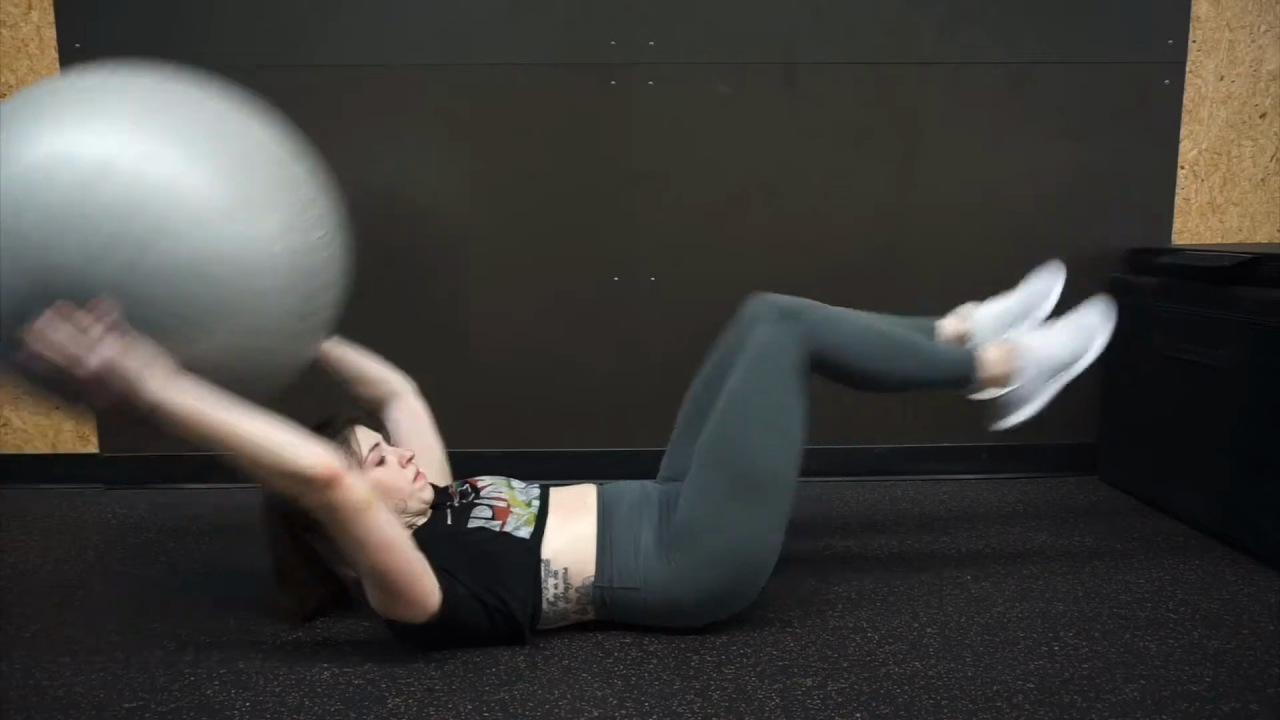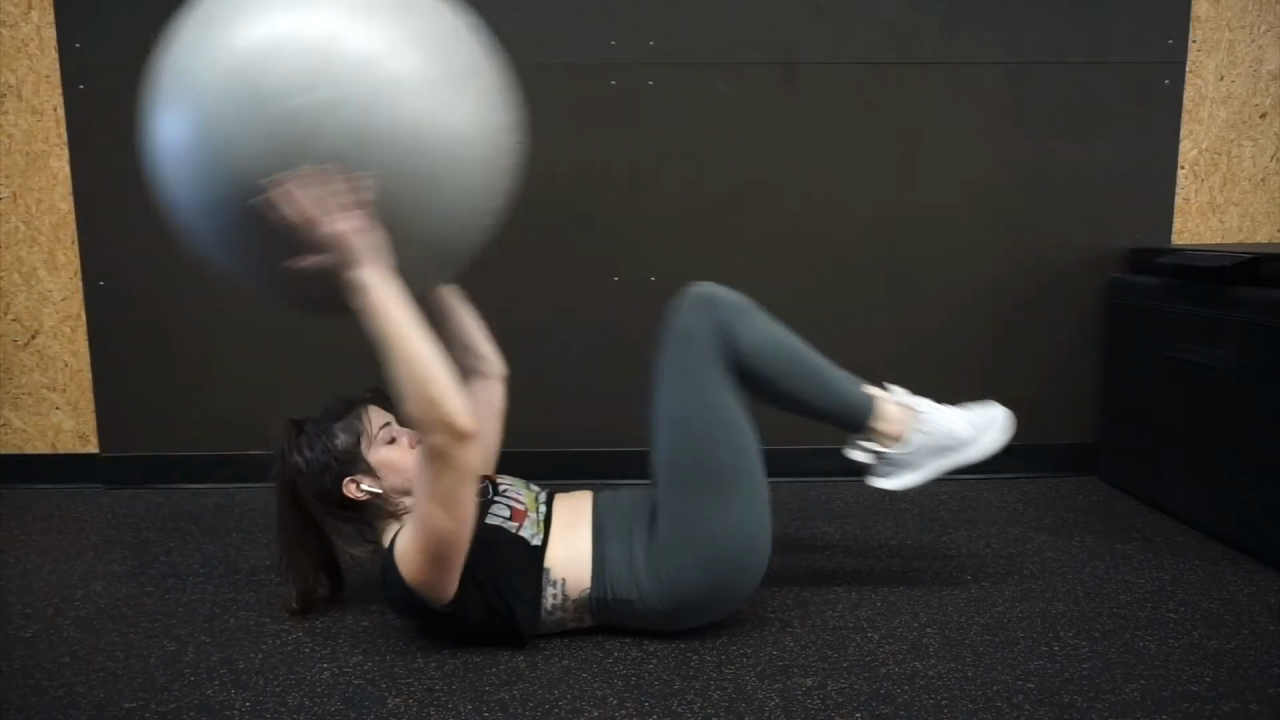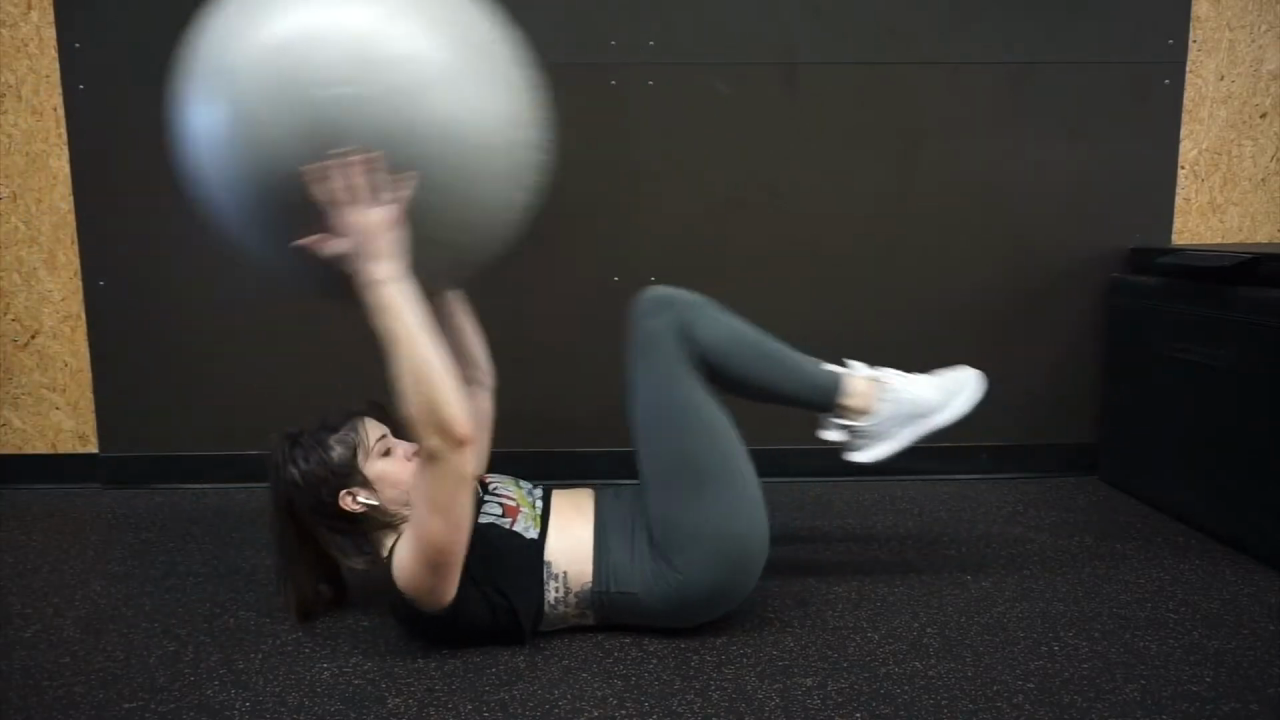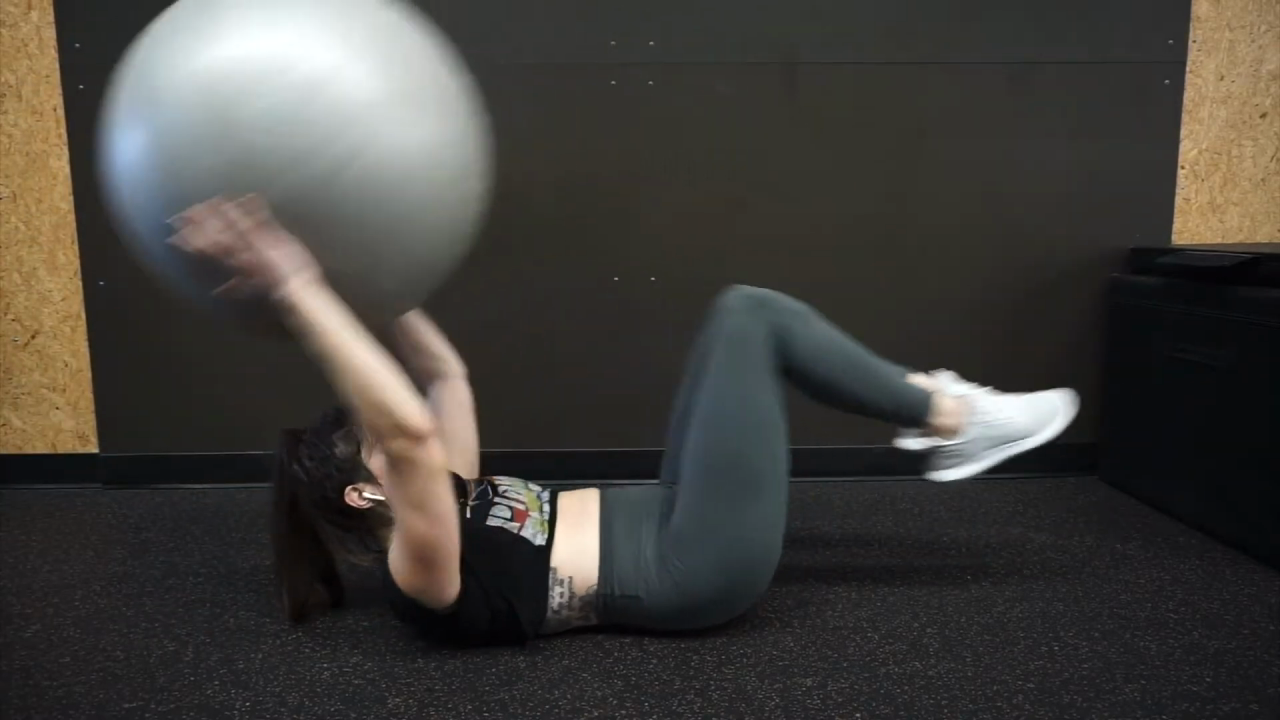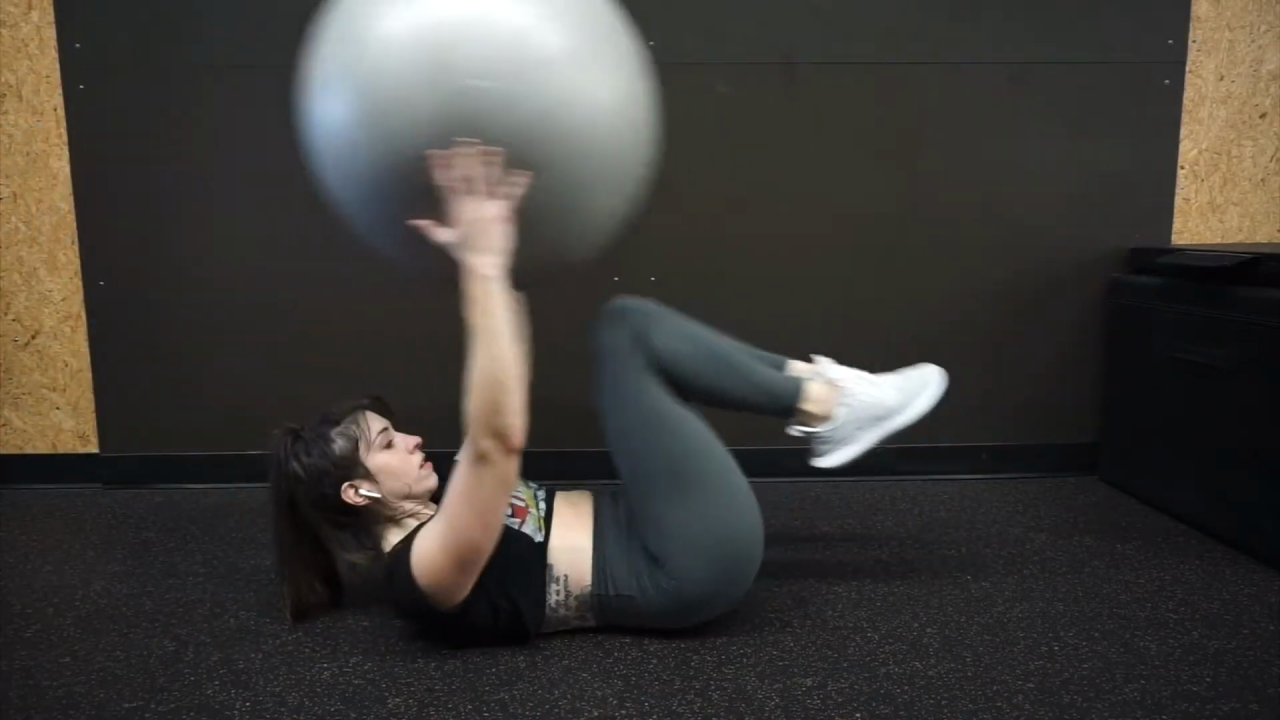
dt=1s
person 1, frame 1
left shoulder: (431, 514)
right shoulder: (411, 592)
left elbow: (398, 389)
right elbow: (321, 474)
right wrist: (158, 385)
left hip: (661, 517)
right hip: (695, 563)
left knee: (764, 328)
right knee: (774, 321)
left ankle: (971, 337)
right ankle: (1006, 366)
person 1, frame 2
left shoulder: (444, 515)
right shoulder: (423, 570)
left elbow: (488, 378)
right elbow: (452, 430)
left wrist: (409, 268)
right wrist: (367, 273)
left hip: (676, 544)
right hip: (697, 570)
left knee: (703, 322)
right knee: (703, 311)
left ankle: (887, 419)
right ankle: (894, 428)
person 1, frame 3
left shoulder: (452, 520)
right shoulder: (424, 582)
left elbow: (475, 379)
right elbow: (448, 436)
left wrist: (423, 274)
right wrist: (382, 270)
left hip: (692, 543)
right hip: (701, 562)
left knee: (660, 322)
right knee: (657, 313)
left ankle: (857, 398)
right ankle: (861, 403)
person 1, frame 4
left shoulder: (452, 508)
right shoulder: (422, 577)
left elbow: (444, 378)
right elbow: (407, 427)
right wrist: (297, 289)
left hip: (664, 526)
right hip: (702, 571)
left knee: (745, 318)
right knee: (751, 316)
left ankle: (933, 405)
right ankle: (948, 421)
person 1, frame 5
left shoulder: (427, 518)
right shoulder: (425, 571)
left elbow: (489, 425)
right elbow: (498, 437)
left wrist: (496, 272)
right wrist: (483, 265)
left hip: (681, 551)
right hip: (698, 564)
left knee: (630, 333)
right knee: (624, 327)
left ankle: (821, 393)
right ankle: (822, 406)
